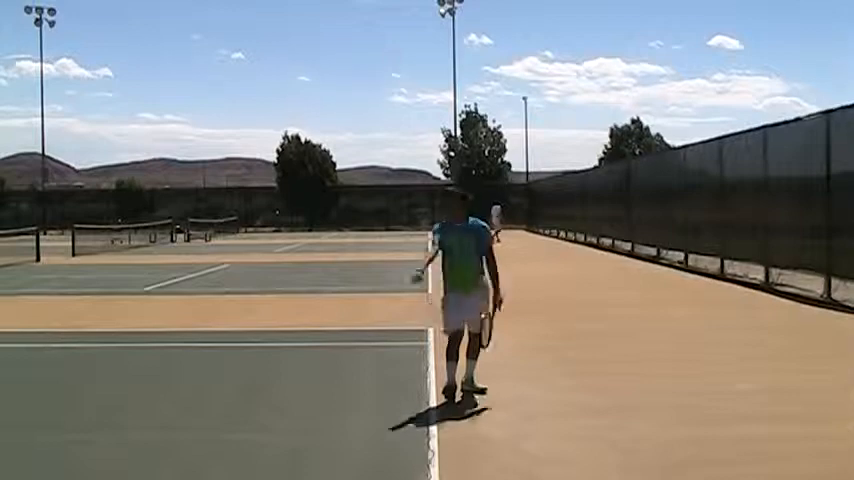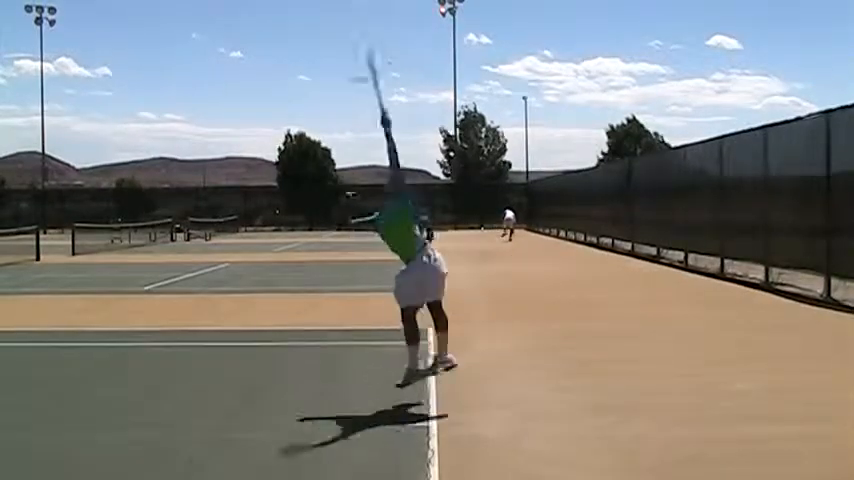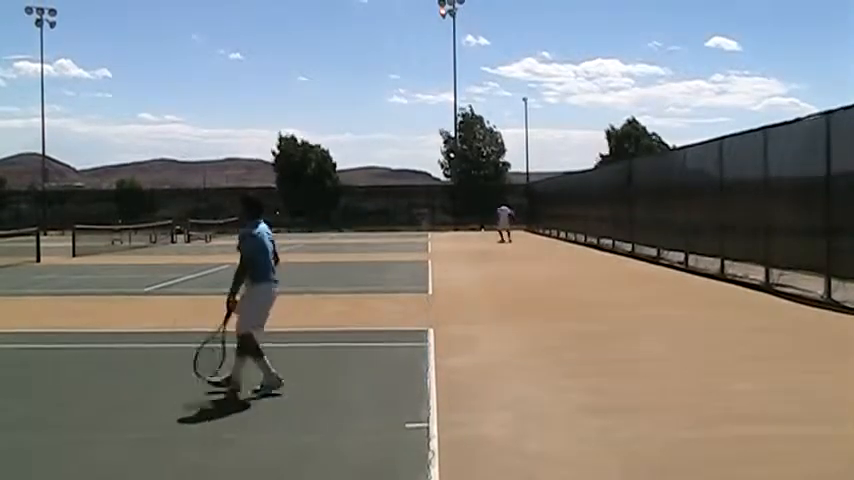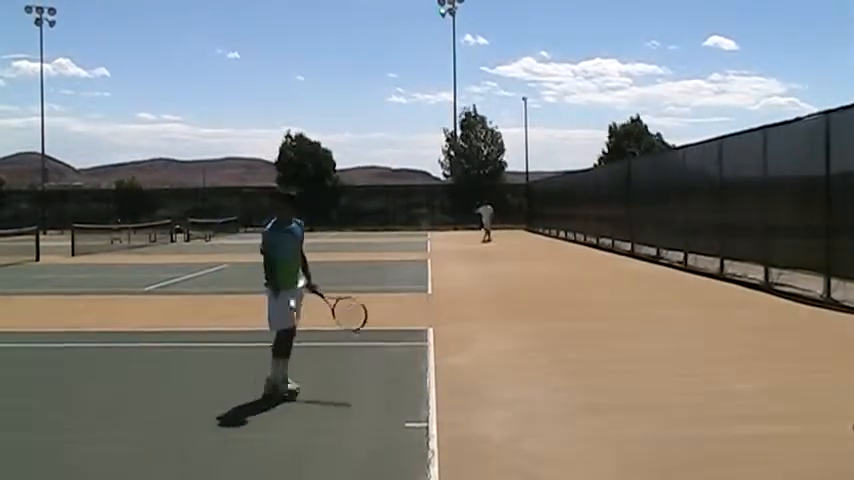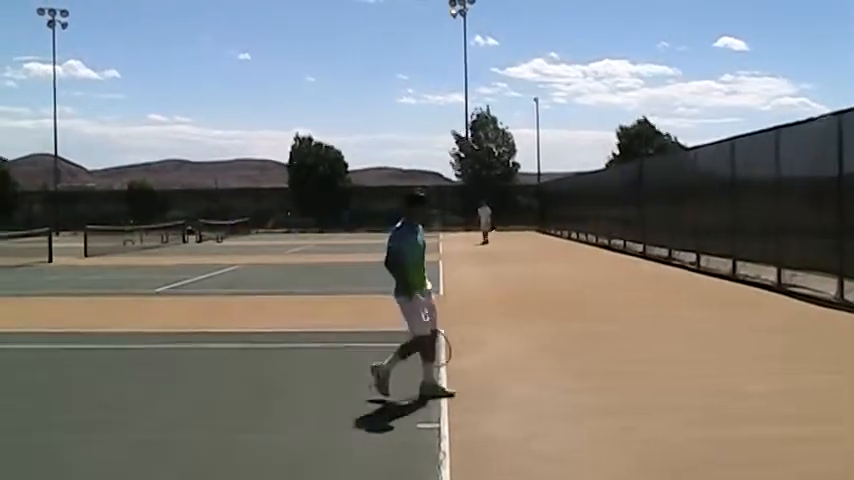
dt=1s
person 1, frame 1
left shoulder: (480, 228)
right shoulder: (441, 229)
left elbow: (490, 260)
right elbow: (436, 250)
left wrist: (497, 290)
right wrist: (424, 267)
left hip: (477, 289)
right hip: (454, 292)
left knee: (475, 335)
right knee: (455, 335)
left ankle: (468, 379)
right ankle: (450, 382)
person 1, frame 2
left shoulder: (400, 197)
right shoulder: (380, 219)
left elbow: (395, 171)
left wrist: (387, 130)
left hip: (425, 259)
right hip: (412, 266)
left knee: (433, 304)
right knee: (407, 314)
left ankle: (443, 355)
right ankle: (413, 366)
person 1, frame 3
left shoulder: (248, 234)
right shoulder: (263, 229)
left elbow: (244, 267)
right elbow: (275, 259)
left wrist: (232, 294)
left hip: (259, 288)
right hip: (268, 287)
left knee: (245, 334)
right knee: (244, 332)
left ankle: (271, 378)
right ankle: (235, 378)
person 1, frame 4
left shoulder: (298, 226)
right shoulder: (271, 232)
right elbow: (268, 264)
left wrist: (308, 278)
right wrist: (276, 287)
left hip: (295, 286)
right hip: (279, 289)
left knee: (287, 332)
right knee: (285, 331)
left ankle: (277, 380)
right ankle: (278, 381)
person 1, frame 5
left shoulder: (418, 229)
right shoulder: (400, 232)
right elbow: (390, 262)
right wrist: (406, 287)
left hip: (423, 289)
right hip: (409, 293)
left knee: (431, 336)
right knee: (421, 338)
left ankle: (429, 383)
right ankle: (384, 369)
